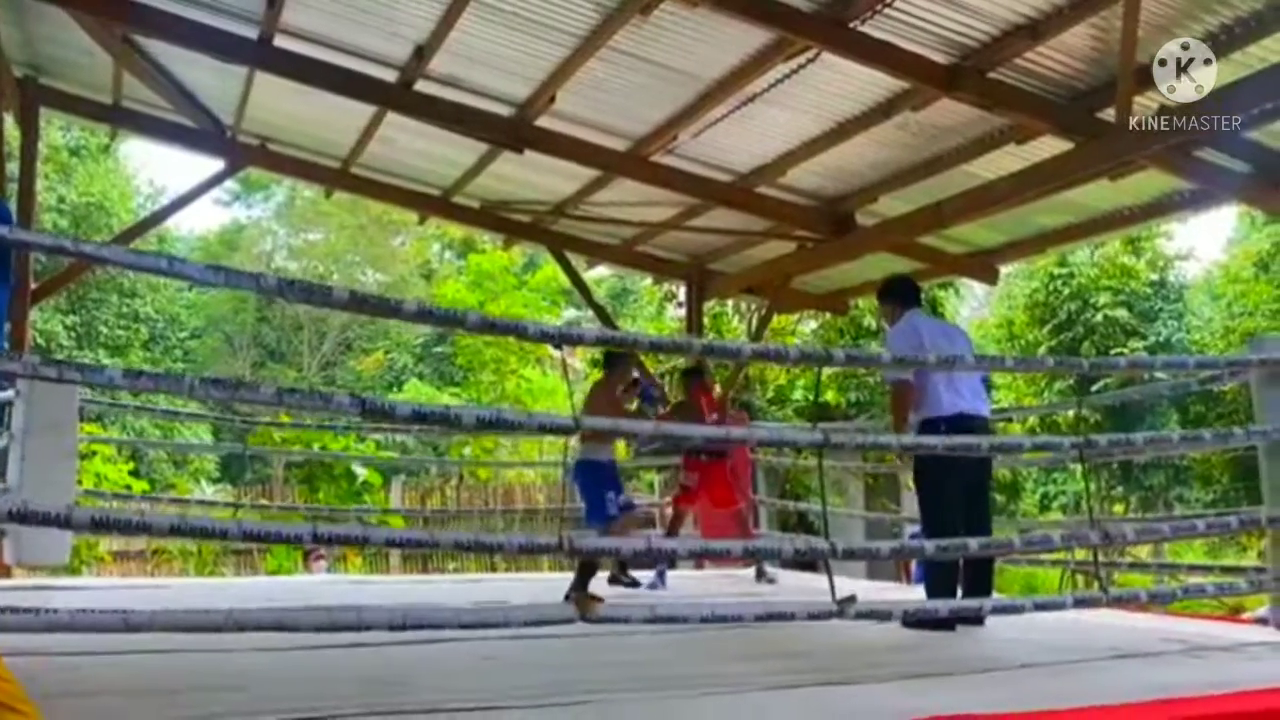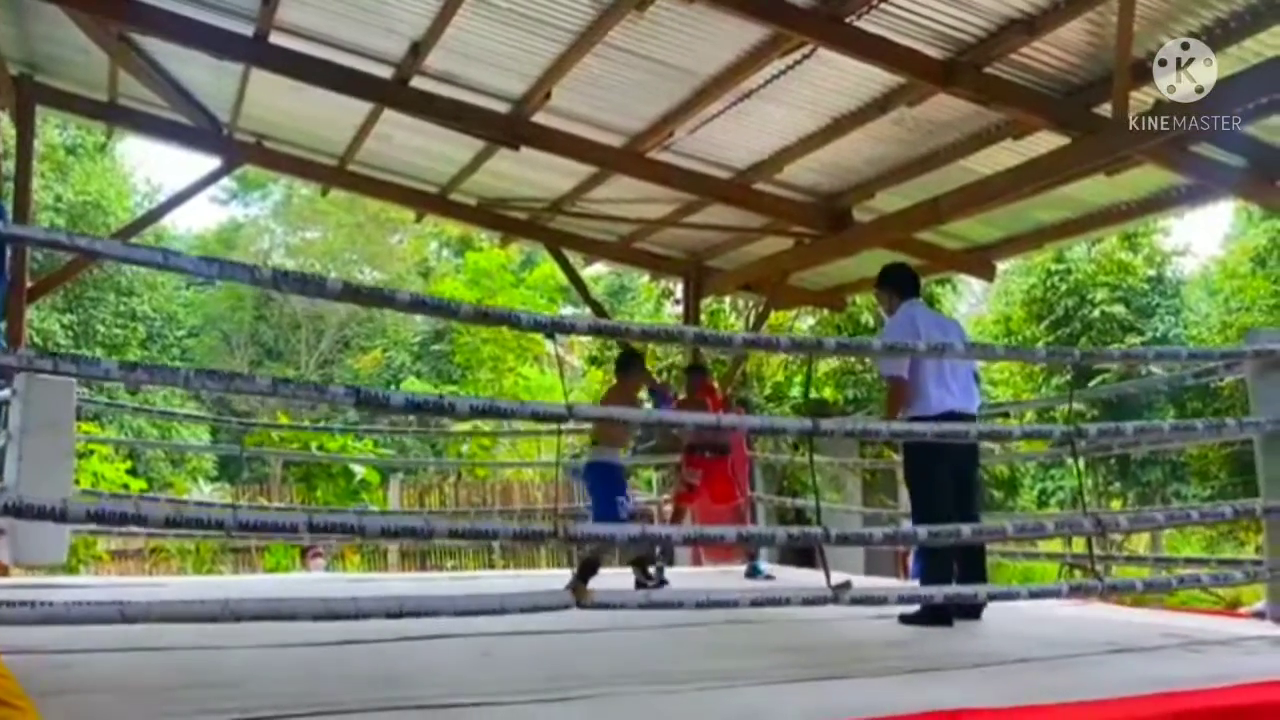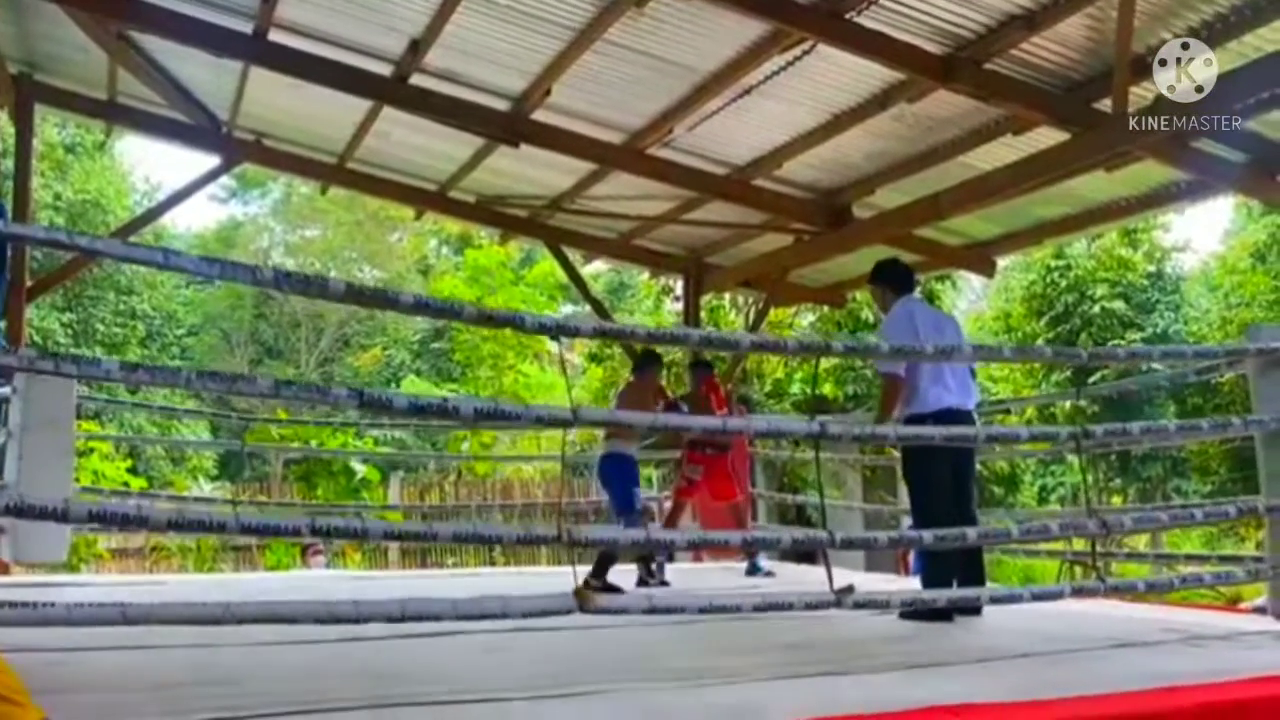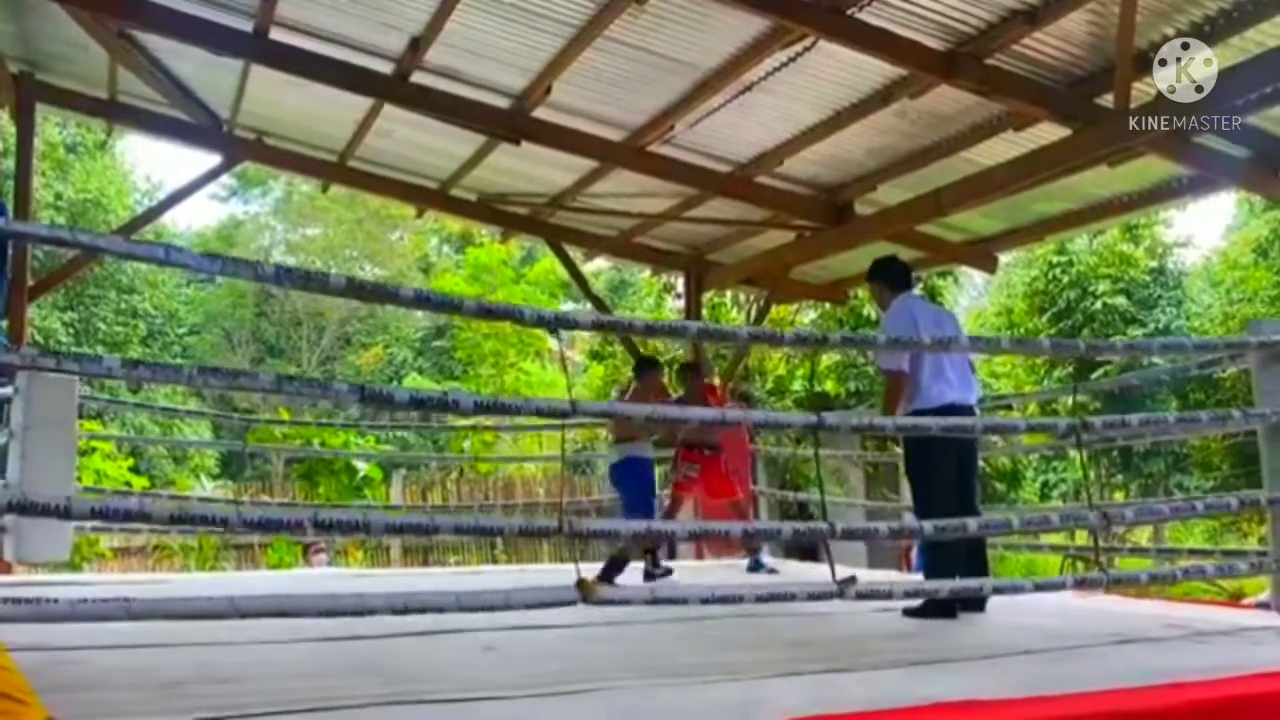
dt=0.3s
person 1, frame 1
left shoulder: (902, 332)
right shoulder: (955, 331)
left elbow: (903, 387)
right elbow: (984, 381)
left wrist: (898, 435)
left hip: (941, 430)
right hip: (978, 428)
left knee: (940, 524)
right knee: (976, 522)
right ankle: (976, 605)
person 1, frame 2
left shoulder: (899, 324)
right shoulder: (950, 324)
left elbow: (899, 383)
right elbow: (972, 376)
left wrist: (888, 424)
left hip: (929, 426)
right hip: (965, 423)
left knee: (932, 519)
right knee: (966, 514)
left ankle: (938, 606)
right ankle: (970, 600)
person 1, frame 3
left shoulder: (897, 320)
right shoulder: (946, 319)
left elbow: (894, 380)
right elbow: (968, 371)
left wrist: (881, 424)
left hip: (928, 423)
right hip: (962, 420)
left knee: (931, 515)
right knee: (962, 510)
left ankle: (937, 602)
person 1, frame 4
left shoulder: (897, 316)
right shoulder: (943, 315)
left elbow: (898, 376)
right elbow: (967, 367)
left wrist: (885, 421)
left hip: (929, 418)
right hip: (964, 414)
left knee: (934, 511)
right knee: (965, 505)
left ankle: (941, 599)
right ankle: (973, 592)
person 2, frame 1
left shoulder: (607, 392)
right shoulder: (604, 390)
left hip: (603, 464)
right hip: (594, 465)
left knee: (627, 516)
right knee: (606, 527)
left ankle: (620, 569)
right ankle: (577, 589)
person 2, frame 2
left shoulder: (617, 395)
right shoulder: (622, 395)
left hip: (608, 466)
right hip: (605, 467)
left knee: (626, 524)
left ankle: (643, 575)
right ankle: (578, 584)
person 2, frame 3
left shoulder: (629, 391)
right shoulder: (639, 391)
left wrist: (659, 404)
left hip: (615, 459)
right hip: (619, 459)
left knee: (636, 519)
right knee: (632, 521)
left ankle: (646, 573)
right ankle: (596, 578)
person 2, frame 4
left shoulder: (626, 395)
right shoulder: (645, 392)
right elbow: (656, 426)
left hip: (619, 465)
right hip: (635, 462)
left knee: (643, 521)
left ankle: (653, 566)
right ankle: (605, 577)
person 3, frame 1
left shoulder: (718, 407)
right shoulder: (680, 409)
left hip: (718, 464)
right hip: (693, 463)
left knee: (741, 514)
right knee: (679, 515)
left ankle: (760, 567)
right ankle: (661, 571)
person 3, frame 2
left shoulder: (720, 404)
right shoulder: (683, 406)
left elbow: (731, 437)
left hip: (719, 461)
right hip: (694, 460)
right knee: (679, 512)
left ankle: (754, 564)
person 3, frame 3
left shoulder: (722, 400)
right shoulder: (686, 401)
left elbow: (733, 435)
left hip: (720, 457)
right hip: (695, 456)
left knee: (739, 509)
right knee: (678, 508)
left ankle: (753, 561)
right ankle: (659, 562)
person 3, frame 4
left shoulder: (714, 398)
right shoulder: (681, 403)
left elbow: (735, 433)
left hip: (714, 458)
right hip: (690, 455)
left knee: (740, 506)
right knee: (676, 502)
left ankle: (755, 557)
